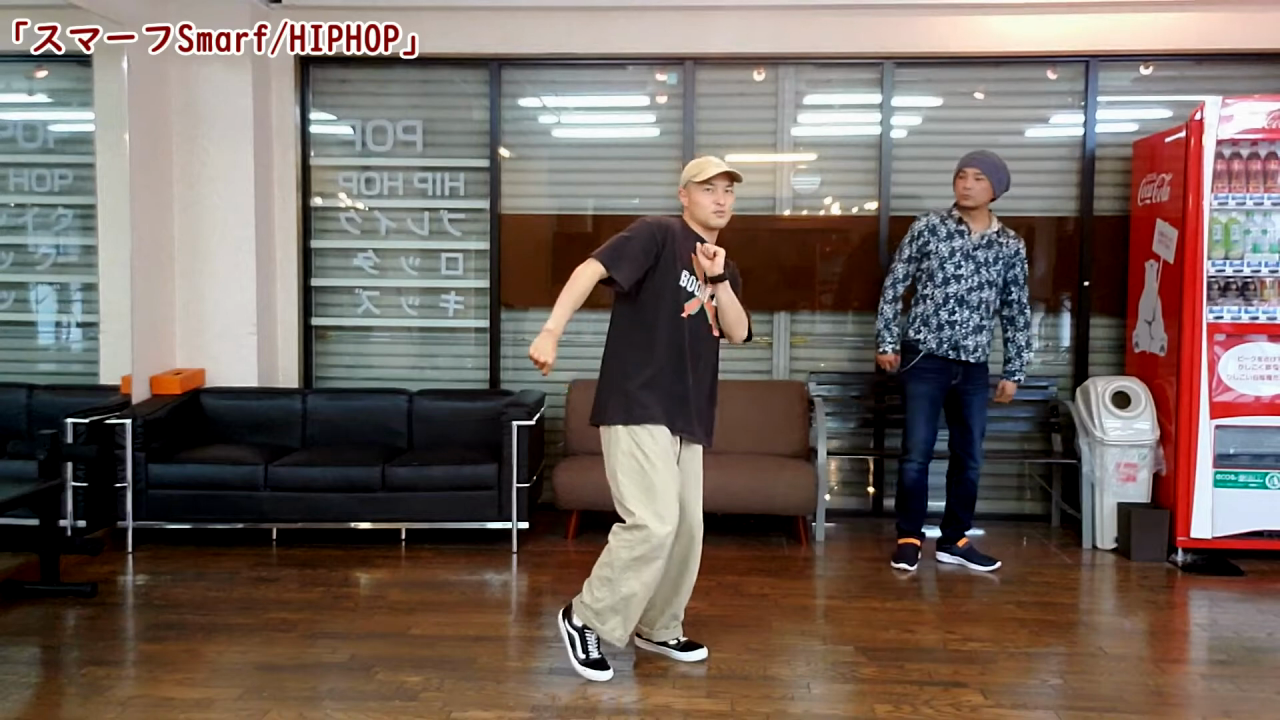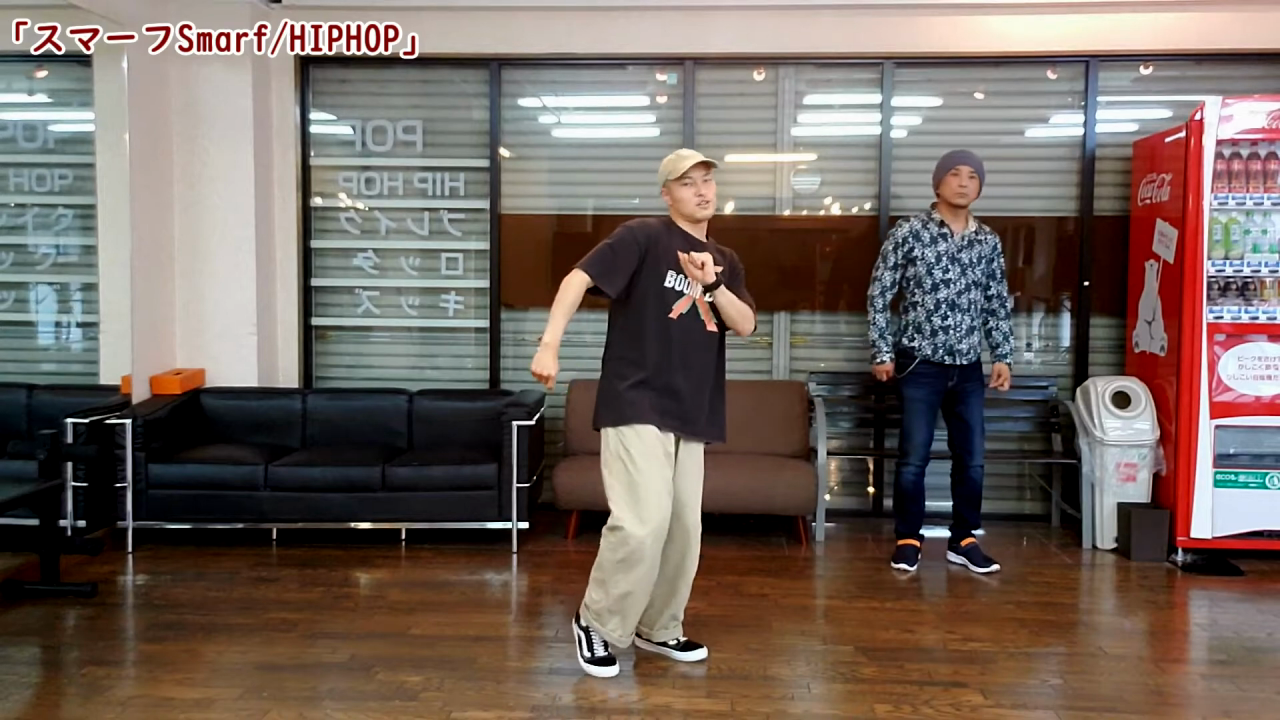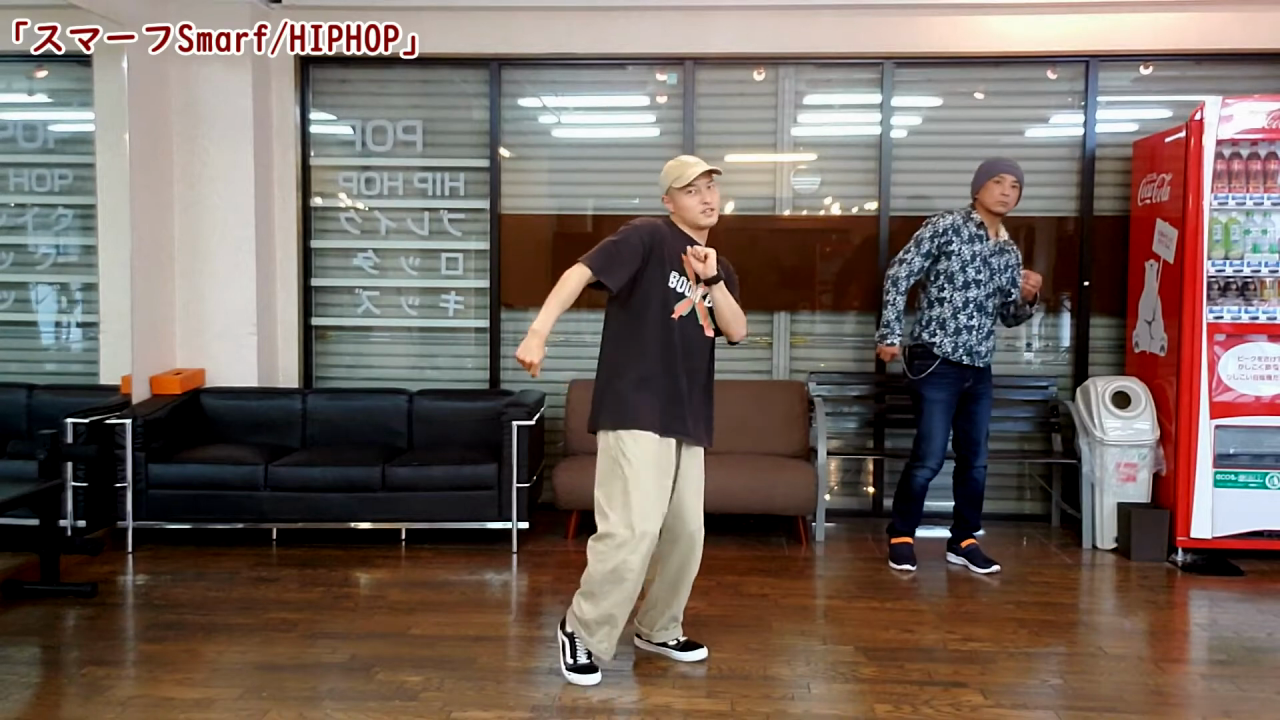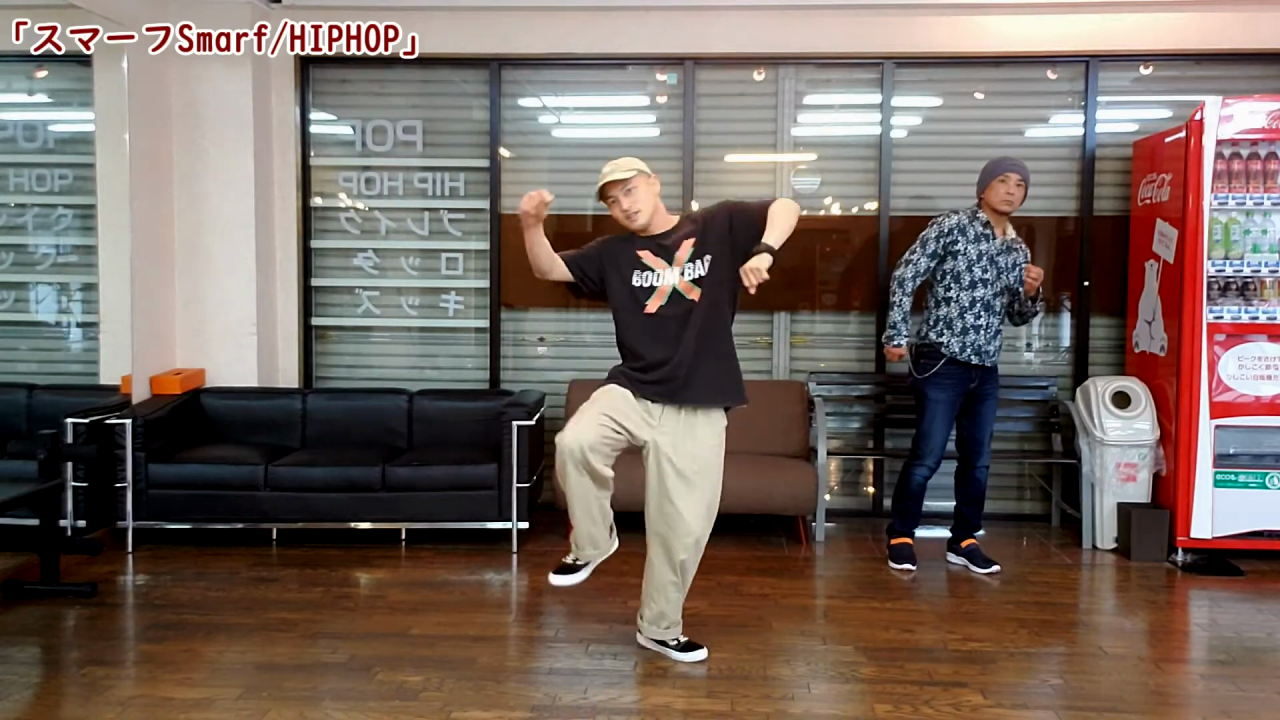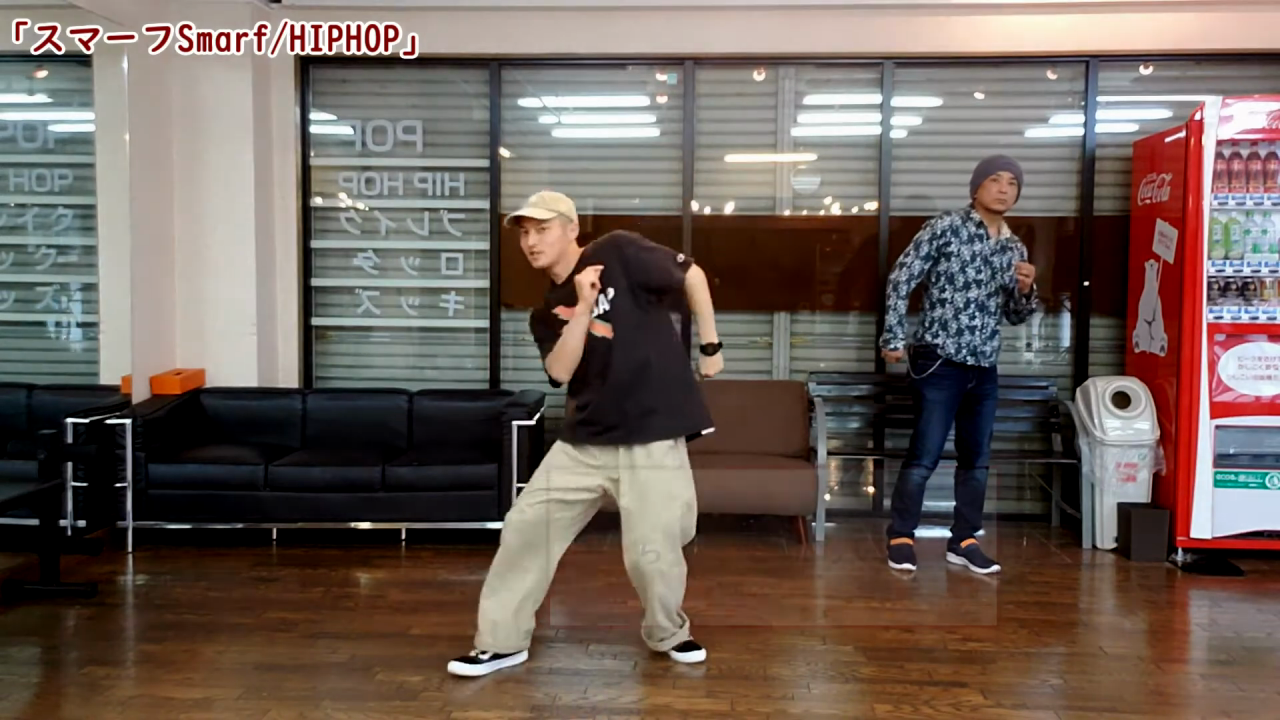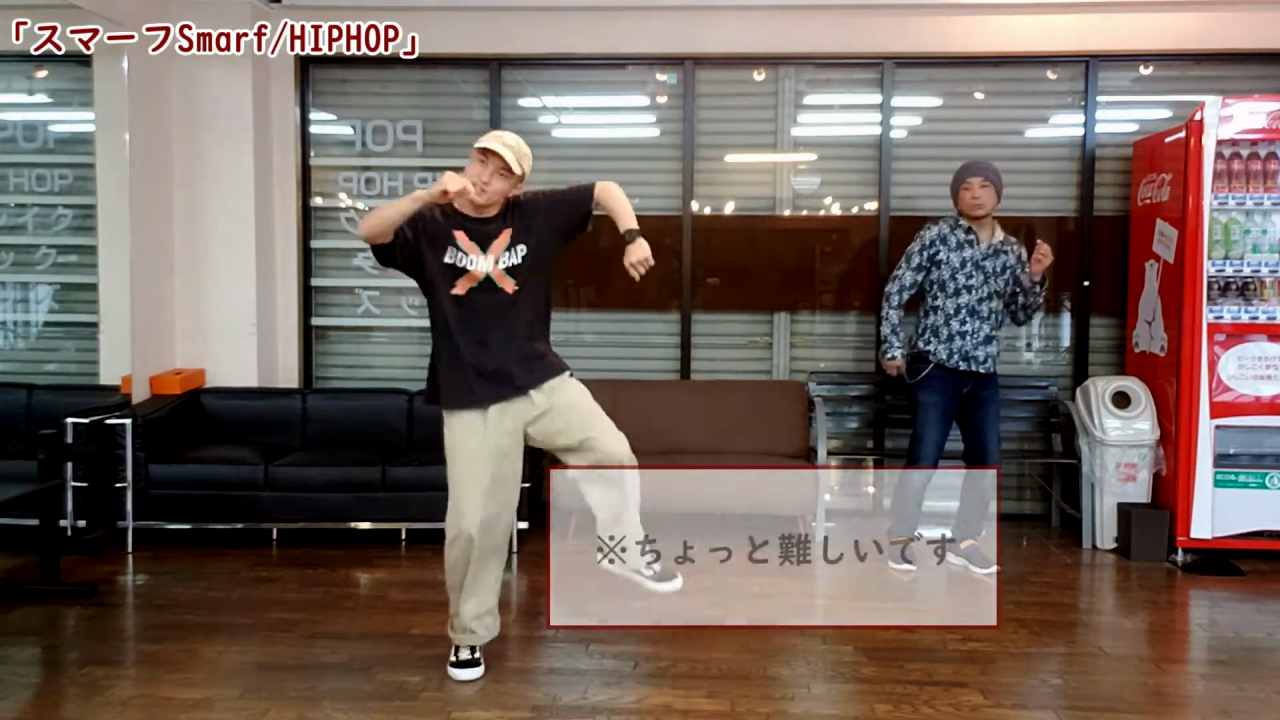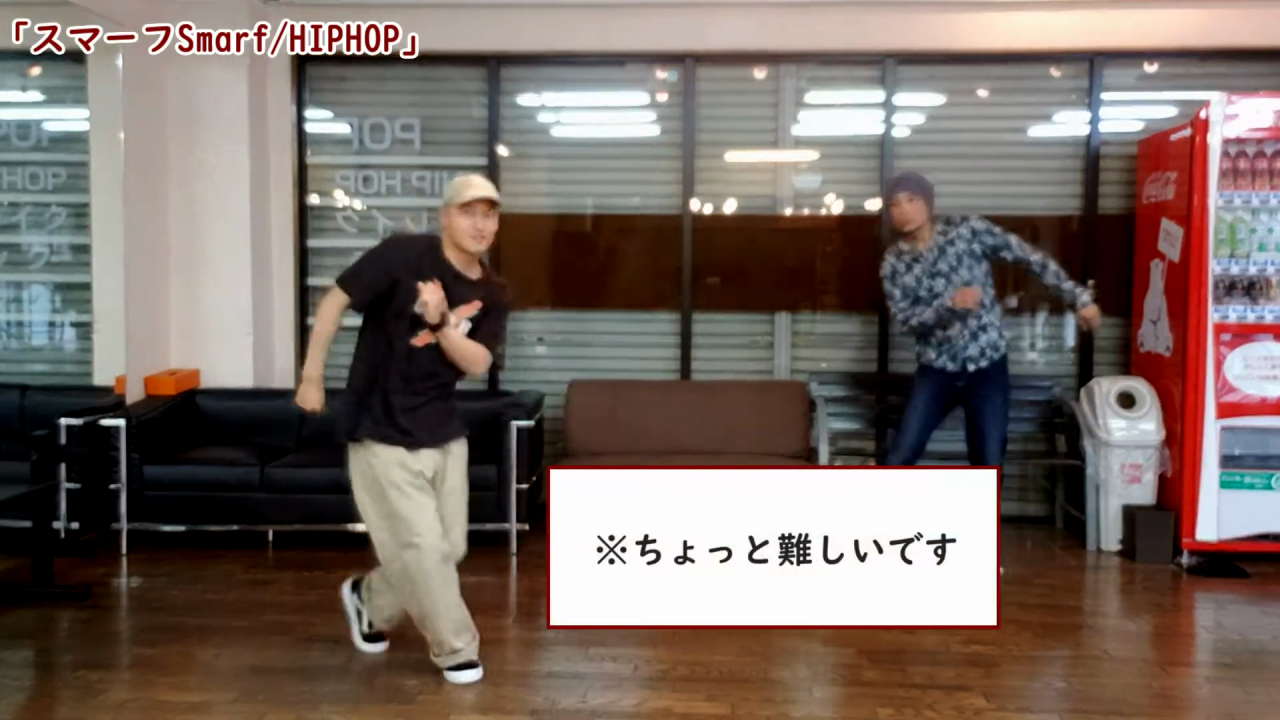
dt=0.5s
person 1, frame 1
left shoulder: (726, 270)
right shoulder: (657, 234)
left elbow: (738, 332)
right elbow: (590, 269)
left wrist: (718, 278)
right wrist: (551, 331)
left hip: (686, 414)
right hip: (636, 406)
left knee: (686, 528)
right knee: (652, 524)
left ankle: (658, 628)
right ankle: (586, 618)
person 1, frame 2
left shoulder: (726, 261)
right shoulder: (642, 237)
left elbow: (746, 326)
right elbow: (579, 278)
left wrist: (714, 287)
right wrist: (550, 344)
left hip: (692, 414)
right hip: (634, 406)
left knee: (684, 527)
right knee: (639, 523)
left ankle: (659, 628)
right ankle: (596, 625)
person 1, frame 3
left shoulder: (720, 268)
right shoulder: (647, 236)
left elbow: (737, 331)
right elbow: (579, 272)
left wrist: (712, 278)
right wrist: (538, 333)
left hip: (686, 420)
right hip: (632, 411)
left knee: (686, 533)
right knee: (632, 530)
left ankle: (658, 629)
right ankle: (581, 631)
person 1, frame 4
left shoulder: (718, 225)
right shoulder: (613, 252)
left elbow: (785, 208)
right elbow: (548, 269)
left wrist: (763, 254)
right wrist: (532, 225)
left hip: (698, 403)
right hip: (632, 389)
left knee: (685, 523)
right knee: (575, 442)
left ankle: (660, 628)
right ankle: (592, 541)
person 1, frame 5
left shoulder: (619, 253)
right shoulder: (547, 315)
left elbow: (691, 274)
right elbow: (561, 372)
left wrist: (709, 346)
right wrist: (582, 306)
left hip: (652, 438)
right hip: (584, 441)
left knee: (652, 551)
right knee: (525, 526)
left ankle: (668, 633)
right ankle: (502, 640)
person 1, frame 6
left shoulder: (540, 215)
right shoulder: (430, 226)
left elbow: (604, 190)
right elbow: (371, 230)
left wrist: (632, 235)
right wrist: (433, 193)
left hip: (541, 381)
right hip: (472, 397)
left knee: (610, 456)
right knee: (473, 523)
right ankle: (471, 636)
person 1, frame 7
left shoulder: (491, 293)
right shoulder: (404, 253)
left elbow: (477, 364)
right elbow: (338, 299)
left wrist: (441, 320)
right wrist: (312, 374)
left hip: (443, 431)
right hip: (382, 430)
left knee: (447, 548)
right knee: (419, 545)
left ankle: (370, 596)
right ankle: (455, 649)
person 2, frame 1
left shoulder: (1011, 246)
right shoulder: (928, 228)
left elbow: (1017, 312)
right elbow: (894, 285)
left wrist: (1014, 372)
right wrist: (886, 342)
left hip: (973, 366)
right hip: (925, 359)
left knee: (969, 458)
right knee: (917, 452)
left ankle: (953, 540)
right ankle: (908, 537)
person 2, frame 2
left shoulder: (988, 242)
right shoulder: (909, 232)
left elbow: (997, 304)
right elbow: (879, 294)
left wrist: (1002, 355)
right wrist: (882, 351)
left hip: (968, 367)
right hip: (920, 364)
left knee: (972, 458)
right knee: (914, 456)
left ankle: (963, 539)
right ankle: (907, 538)
person 2, frame 3
left shoulder: (1010, 252)
right shoulder: (946, 226)
left elbow: (1010, 314)
right elbow: (899, 276)
left wrist: (1027, 297)
right wrist: (890, 334)
left hip: (979, 369)
right hip: (935, 363)
left knee: (975, 460)
right knee: (929, 457)
left ankle: (963, 540)
right ankle: (901, 534)
person 2, frame 4
left shoulder: (1018, 251)
right shoulder: (952, 226)
left elbow: (1017, 316)
right elbow: (906, 275)
left wrist: (1032, 294)
right wrist: (896, 335)
left hip: (985, 369)
right hip: (941, 362)
left knee: (977, 460)
right knee: (926, 456)
left ankle: (963, 540)
right ankle: (900, 536)
person 2, frame 5
left shoulder: (1015, 249)
right shoulder: (946, 227)
left elbow: (1016, 315)
right elbow: (901, 279)
left wrist: (1025, 290)
right wrist: (893, 338)
left hip: (984, 369)
right hip: (939, 363)
left knee: (977, 461)
right knee: (924, 457)
left ankle: (963, 540)
right ankle: (900, 536)
person 2, frame 6
left shoulder: (1009, 250)
right shoulder: (936, 236)
left elbow: (1020, 315)
right elbow: (895, 292)
left wrist: (1036, 276)
right wrist: (892, 348)
left hip: (982, 372)
right hip: (934, 368)
left knee: (986, 458)
right knee: (925, 460)
left ankle: (965, 538)
right ankle: (900, 537)
person 2, frame 7
left shoulder: (970, 230)
right shoulder: (894, 262)
left elbow: (1032, 258)
right elbow: (904, 319)
left wrist: (1079, 297)
right wrist: (949, 302)
left hip: (987, 367)
right hip: (936, 370)
left knee: (988, 464)
right knee: (902, 456)
